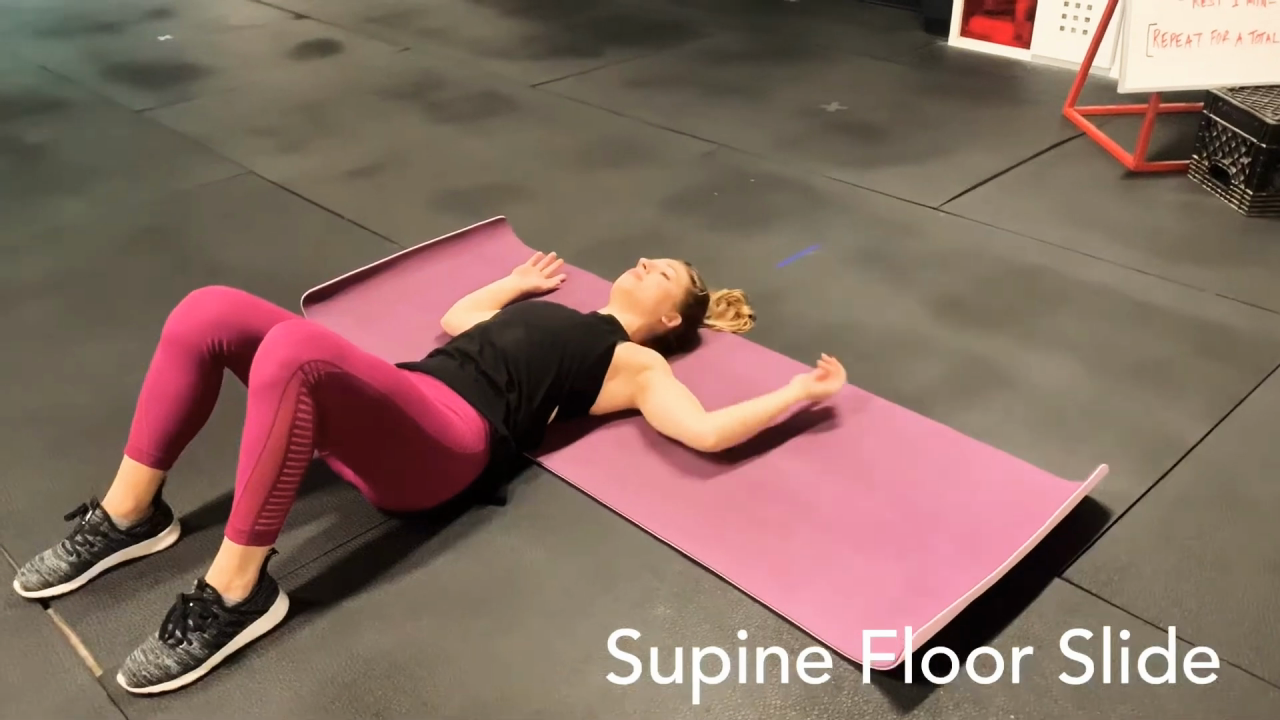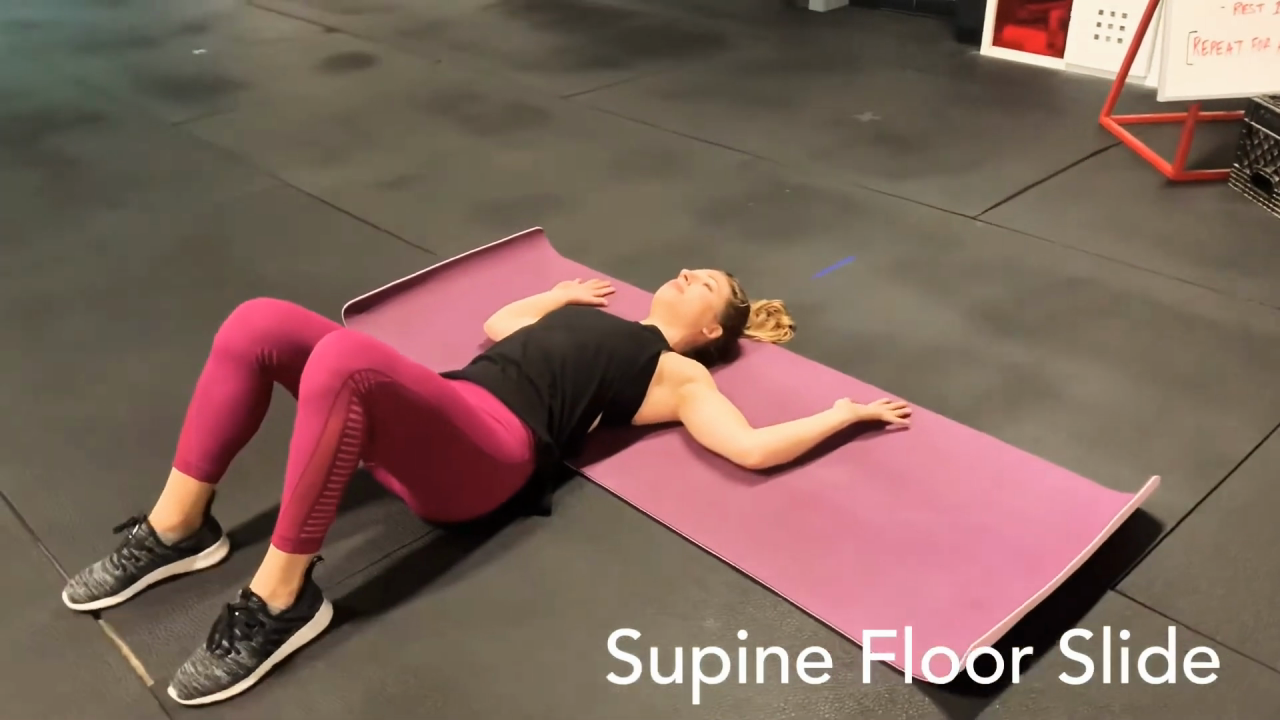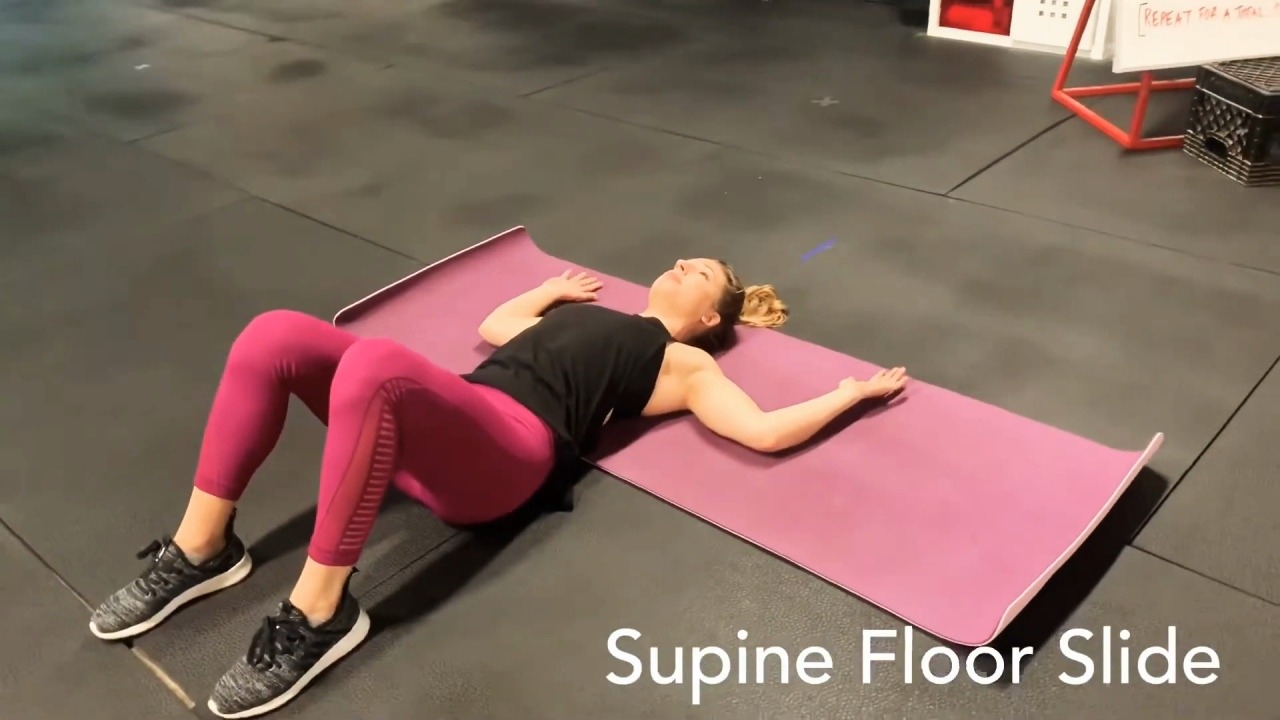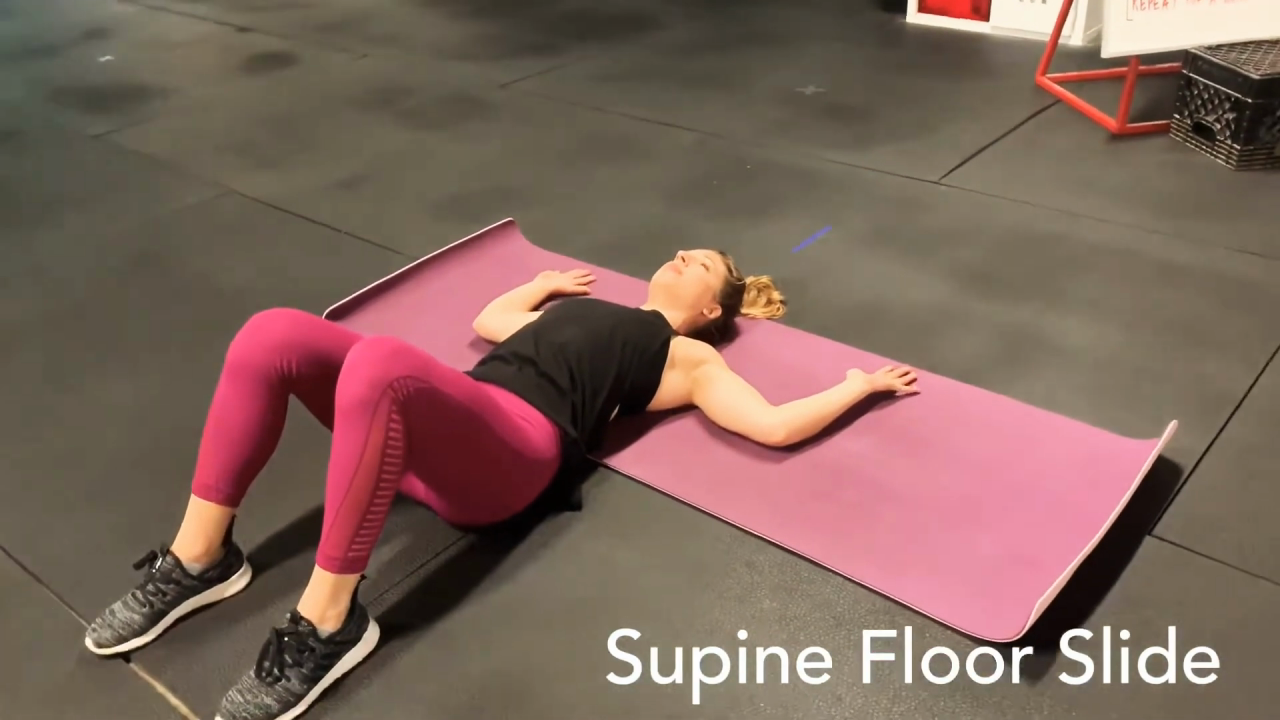
dt=1s
person 1, frame 1
left shoulder: (636, 362)
right shoulder: (550, 308)
left elbow: (706, 429)
right elbow: (456, 318)
left wrist: (800, 392)
right wrist: (516, 283)
left hip: (445, 440)
right hip: (392, 403)
left knee: (293, 350)
right knee: (210, 312)
left ankle: (237, 590)
right ankle: (130, 514)
person 1, frame 2
left shoulder: (677, 372)
right shoulder: (595, 317)
left elbow: (751, 446)
right elbow: (497, 324)
left wrist: (847, 411)
right wrist: (561, 291)
left hip: (489, 449)
right hip: (431, 417)
left knee: (341, 357)
right knee: (259, 323)
left ankle: (281, 597)
right ankle: (178, 528)
person 1, frame 3
left shoulder: (683, 364)
right shoulder: (587, 312)
left elbow: (765, 431)
right elbow: (494, 325)
left wrist: (852, 391)
right wrist: (554, 288)
left hip: (509, 449)
right hip: (443, 424)
left knee: (372, 365)
right knee: (273, 336)
left ankle: (319, 611)
right ankle: (202, 549)
person 1, frame 4
left shoulder: (687, 357)
right shoulder: (581, 306)
left elbow: (775, 424)
right elbow: (489, 319)
left wrist: (858, 383)
right wrist: (546, 280)
left hip: (516, 446)
right hip: (441, 426)
left knee: (378, 361)
right knee: (272, 334)
left ankle: (328, 620)
right ankle: (200, 558)
